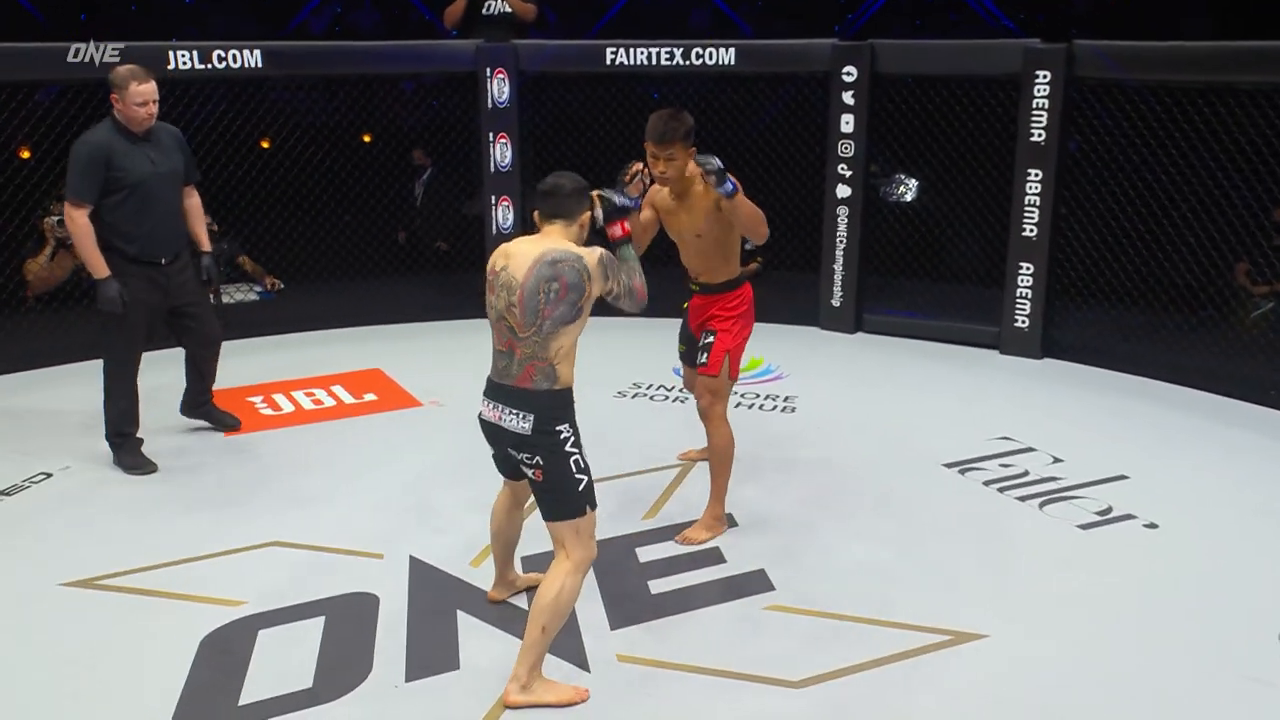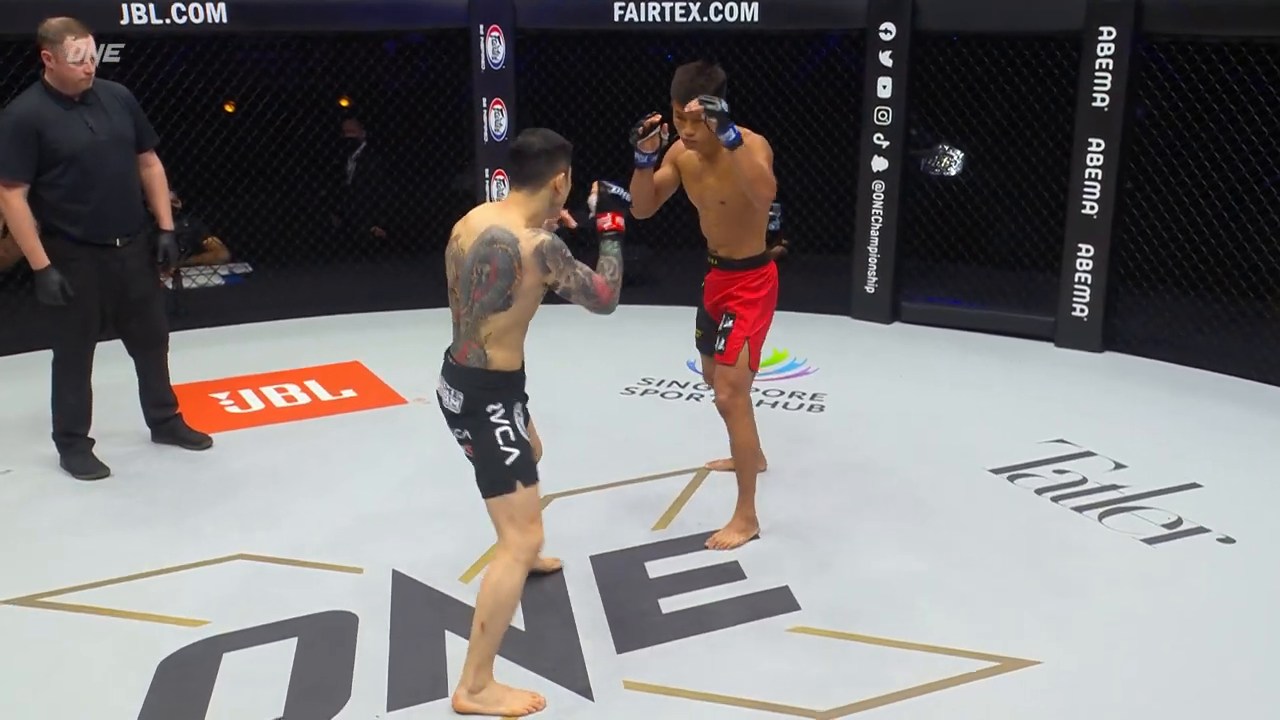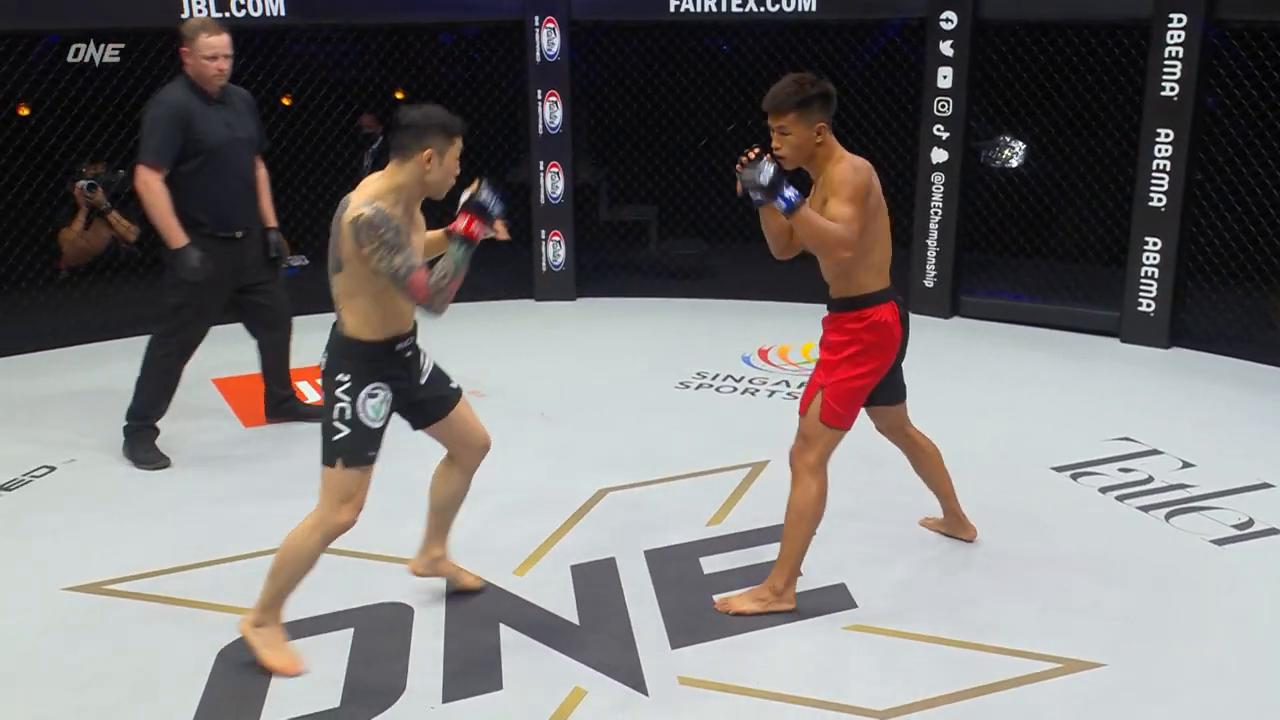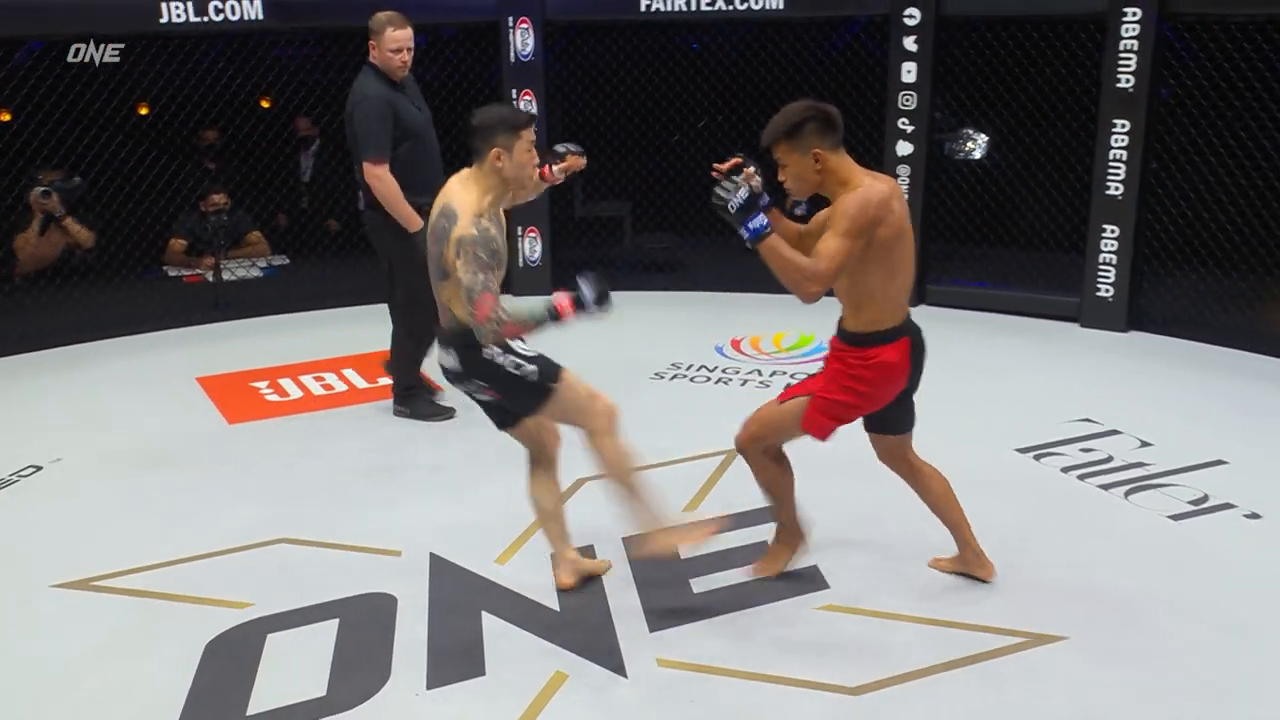
dt=1s
person 1, frame 1
left shoulder: (501, 254)
right shoulder: (590, 261)
right elbow: (636, 300)
right wrist: (620, 230)
left hip: (494, 407)
right hip: (544, 418)
left knee: (515, 487)
right knee: (577, 553)
left ankle: (504, 579)
right ankle: (526, 680)
person 1, frame 2
left shoulder: (471, 221)
right shoulder: (537, 248)
right elbow: (605, 299)
left wrist: (549, 223)
right wrist: (612, 226)
left hip: (470, 381)
right hip: (483, 396)
left knee: (525, 455)
right knee: (516, 538)
left ankle: (520, 556)
person 1, frame 3
left shoulder: (395, 196)
right shoulder: (369, 216)
left elbow: (416, 257)
right elbow: (433, 297)
left wrist: (463, 231)
right wrist: (471, 230)
left hip: (402, 352)
right hip: (358, 367)
left knee: (471, 443)
right knee: (338, 513)
left ankle: (434, 553)
right ankle: (263, 621)
person 1, frame 4
left shoulder: (462, 184)
right shoulder: (473, 231)
left elbow: (512, 195)
right elbow: (488, 322)
left wrist: (550, 174)
right wrist: (562, 307)
left hip: (464, 349)
right hip: (477, 352)
left knee: (544, 447)
right knee: (600, 414)
left ankle: (565, 563)
right ankle: (658, 531)
person 2, frame 1
left shoulder: (718, 185)
right shoulder: (658, 194)
left elbow: (760, 235)
right elbow: (633, 248)
left wrist: (725, 184)
left hip: (729, 302)
right hip: (698, 297)
left knee: (711, 403)
right knee: (696, 383)
left ankle: (716, 513)
right ankle: (718, 447)
person 2, frame 2
left shoulder: (751, 145)
right shoulder: (681, 152)
left elbow: (762, 197)
right elbow: (644, 207)
left wrist: (726, 132)
right wrist: (646, 153)
left hip: (751, 282)
right hip: (716, 275)
left knee: (730, 397)
right knee: (718, 379)
left ankle: (746, 514)
right ankle: (748, 454)
person 2, frame 3
left shoulder: (849, 173)
right shoulder: (828, 177)
left elbow: (839, 248)
right elbow: (784, 248)
left wrist: (786, 194)
right wrist: (765, 192)
left hip: (860, 327)
right hip: (876, 322)
left knee: (807, 456)
right knee: (897, 427)
left ankle: (779, 588)
right ankle: (957, 520)
person 2, frame 4
left shoulder: (859, 203)
right shoulder: (876, 187)
left elbow: (810, 284)
right elbow: (801, 241)
left wrist: (752, 222)
right wrist: (757, 198)
left hip: (864, 363)
right hip: (902, 349)
left knee: (753, 440)
right knee: (898, 455)
left ankle: (789, 539)
right ankle: (972, 556)
person 3, frame 1
left shoulder: (171, 137)
right shoulder: (95, 146)
left elbow: (189, 195)
right elbow: (76, 214)
left wrist: (205, 250)
right wrist: (102, 276)
left hip: (177, 265)
right hip: (127, 272)
left knee: (207, 336)
right knee: (123, 357)
left ankle: (198, 402)
right ankle: (123, 442)
person 3, frame 2
left shoulder: (118, 97)
left elbow: (149, 164)
left wrist: (166, 228)
right wrist: (41, 266)
left hip: (133, 246)
right hip: (74, 255)
left knee: (151, 337)
right knee: (74, 351)
left ankle: (164, 420)
right ankle: (73, 443)
person 3, frame 3
left shoulder: (240, 100)
right shoulder: (172, 107)
right elbow: (148, 180)
left wrist: (271, 226)
right wrist: (181, 249)
left hip: (247, 240)
right hip: (204, 245)
left knee: (275, 320)
right knee: (177, 337)
left ankle: (281, 400)
right ankle: (140, 429)
person 3, frame 4
left shoulder: (404, 83)
right shoulder: (372, 98)
right elbow: (376, 174)
left wrist: (429, 213)
right wrist: (418, 228)
left hip: (421, 210)
right hip: (397, 219)
left knee: (424, 298)
right knee: (417, 303)
left ankle: (410, 371)
right ankle: (408, 395)
